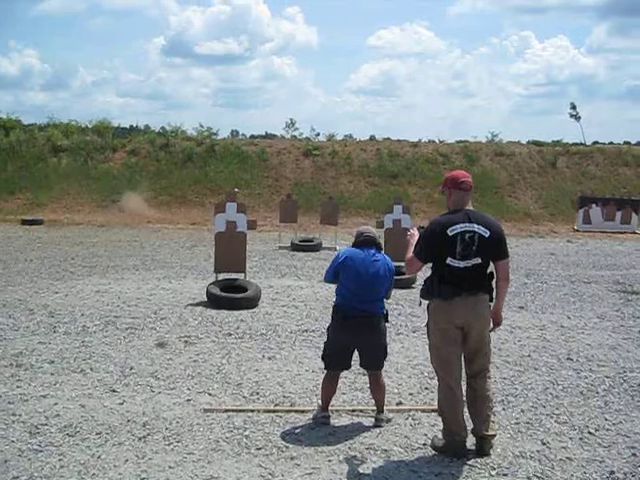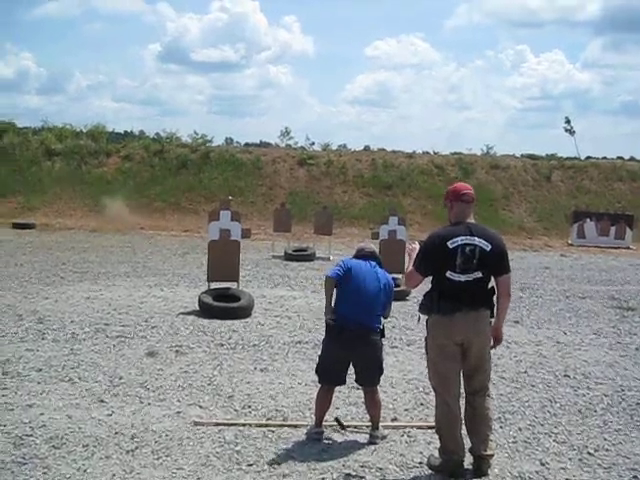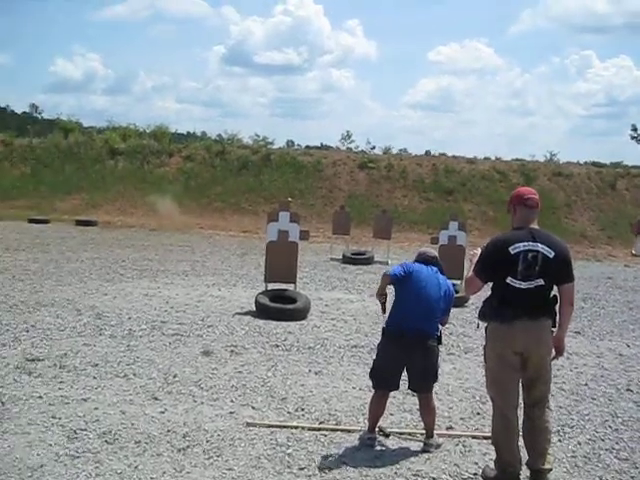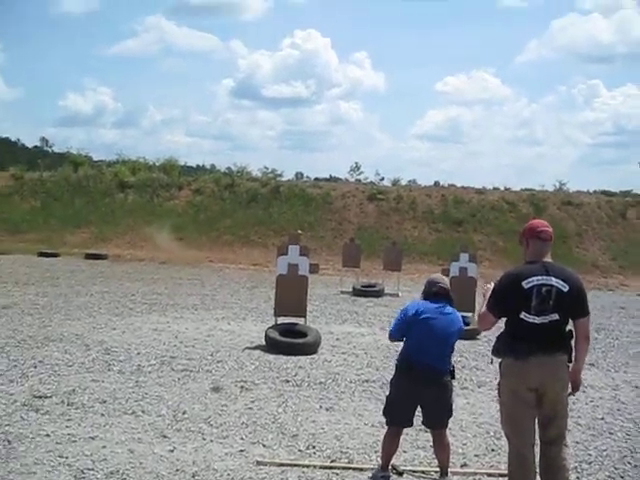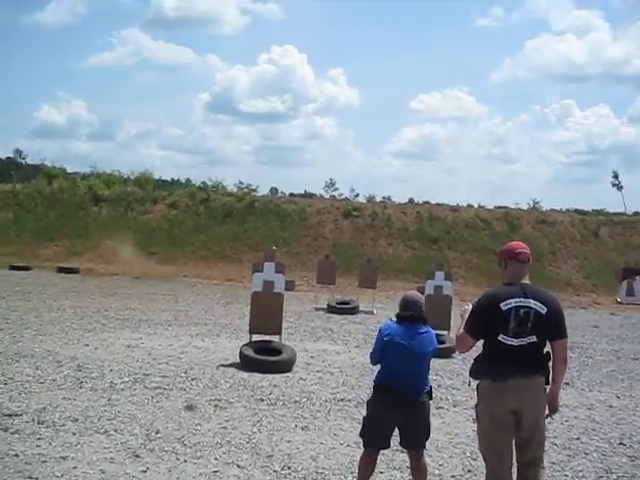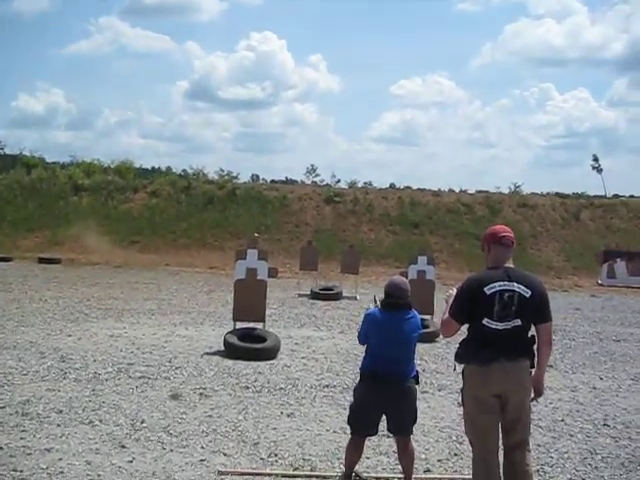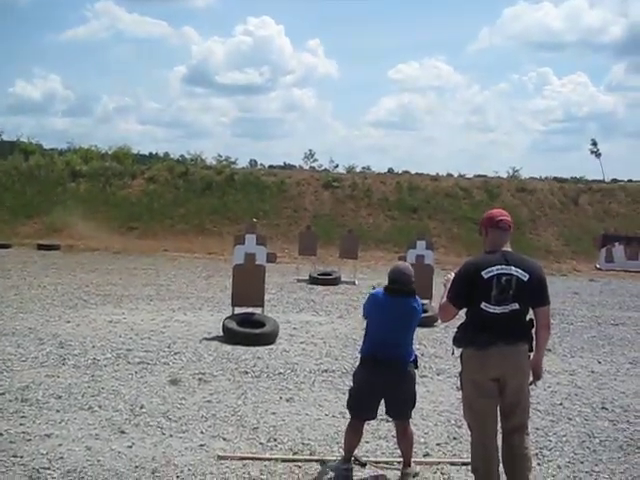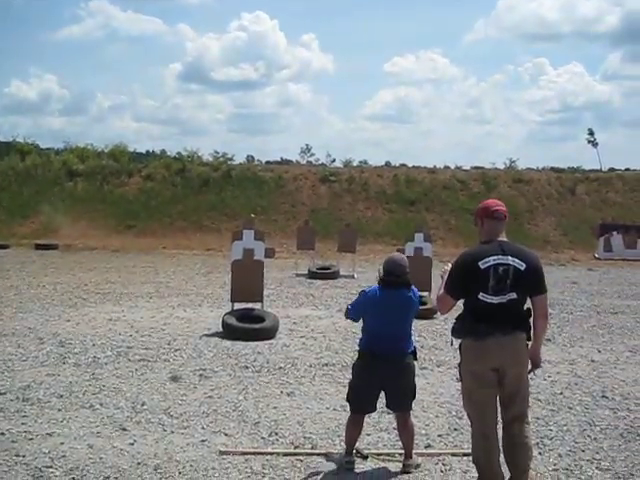
dt=0.3s
person 1, frame 1
left shoulder: (438, 226)
right shoulder: (492, 226)
left elbow: (411, 268)
right elbow: (503, 275)
left wrist: (413, 240)
right wrist: (498, 307)
left hip: (444, 307)
right hip: (478, 306)
left knee: (448, 377)
right knee: (480, 374)
left ankle: (454, 440)
right ankle: (484, 436)
person 1, frame 2
left shoulder: (438, 238)
right shoulder: (493, 240)
left elbow: (411, 281)
right elbow: (504, 290)
left wrist: (413, 255)
right wrist: (498, 324)
left hip: (444, 322)
right hip: (479, 321)
left knee: (446, 394)
right knee: (479, 392)
right ankle: (482, 456)
person 1, frame 3
left shoulder: (500, 244)
right shoulder: (557, 247)
left elbow: (471, 288)
right elbow: (568, 300)
left wrist: (476, 261)
right wrist: (561, 334)
left hip: (503, 331)
right hip: (540, 330)
left knee: (504, 404)
right knee: (538, 404)
person 1, frame 4
left shoulder: (512, 278)
right shoulder: (571, 280)
left elbow: (484, 324)
right elbow: (583, 334)
left wrist: (489, 295)
right wrist: (577, 370)
left hip: (518, 366)
right hip: (555, 366)
left knee: (520, 442)
right knee: (555, 442)
person 1, frame 5
left shoulder: (490, 299)
right shoulder: (550, 302)
left elbow: (462, 346)
right elbow: (561, 355)
left wrist: (467, 315)
right wrist: (554, 392)
left hip: (495, 388)
right hip: (533, 388)
person 1, frame 6
left shoulder: (474, 284)
right shoulder: (534, 286)
left elbow: (447, 330)
right elbow: (546, 338)
left wrist: (451, 300)
right wrist: (539, 375)
left hip: (480, 371)
right hip: (518, 371)
left knee: (484, 448)
right knee: (519, 447)
person 1, frame 7
left shoulder: (472, 268)
right shoulder: (532, 269)
left elbow: (445, 314)
right elbow: (544, 322)
left wrist: (449, 284)
right wrist: (538, 358)
left hip: (478, 356)
right hip: (516, 355)
left knee: (482, 432)
right knee: (517, 431)
person 1, frame 8
left shoulder: (469, 259)
right shoulder: (528, 258)
left elbow: (443, 306)
right elbow: (541, 311)
left wrist: (447, 276)
right wrist: (536, 347)
left hip: (477, 346)
right hip: (515, 344)
left knee: (483, 422)
right knee: (517, 419)
person 2, frame 1
left shoulder: (345, 255)
right shoulder: (387, 262)
left elbow: (328, 278)
right elbow: (387, 294)
left hip: (343, 321)
right hip: (374, 323)
left knee: (333, 370)
right knee: (375, 372)
left ankle: (323, 412)
right ankle: (380, 414)
person 2, frame 2
left shoulder: (349, 264)
right shoulder: (386, 278)
left elbow: (330, 278)
right elbow: (386, 313)
left wrist: (328, 307)
left hip: (339, 334)
right hip: (369, 337)
left knee: (327, 384)
right knee: (370, 387)
left ankle: (317, 427)
right ankle: (375, 431)
person 2, frame 3
left shoulder: (410, 268)
right shoulder: (447, 286)
left elbow: (388, 275)
right elbow: (444, 321)
left wrist: (381, 292)
left hip: (395, 339)
right hip: (426, 343)
left knee: (382, 389)
right knee: (425, 394)
left ankle: (370, 433)
right ankle: (430, 438)
person 2, frame 4
left shoulder: (414, 308)
right shoulder: (457, 319)
left elbow: (393, 336)
right elbow: (450, 345)
left hip: (408, 375)
right hip: (439, 380)
left knee: (395, 427)
right knee: (439, 431)
person 2, frame 5
left shoulder: (388, 329)
right shoulder: (431, 336)
left elbow: (374, 360)
right elbow: (422, 361)
left hip: (385, 398)
right hip: (417, 401)
left knee: (371, 449)
right knee: (416, 453)
person 2, frame 6
left shoulder: (373, 316)
right shoulder: (415, 319)
left elbow: (362, 339)
left hip: (371, 383)
right hip: (403, 385)
left knee: (358, 435)
right knee: (403, 438)
person 2, frame 7
left shoulder: (376, 298)
right shoulder: (416, 305)
left hip: (371, 367)
right hip: (403, 370)
left knee: (357, 419)
right knee: (403, 423)
person 2, frame 8
left shoulder: (371, 294)
right shoulder: (413, 295)
left elbow: (350, 314)
left hip: (370, 361)
right hip: (401, 362)
left knee: (358, 412)
right knee: (403, 414)
left ankle: (348, 456)
right ankle: (409, 459)
